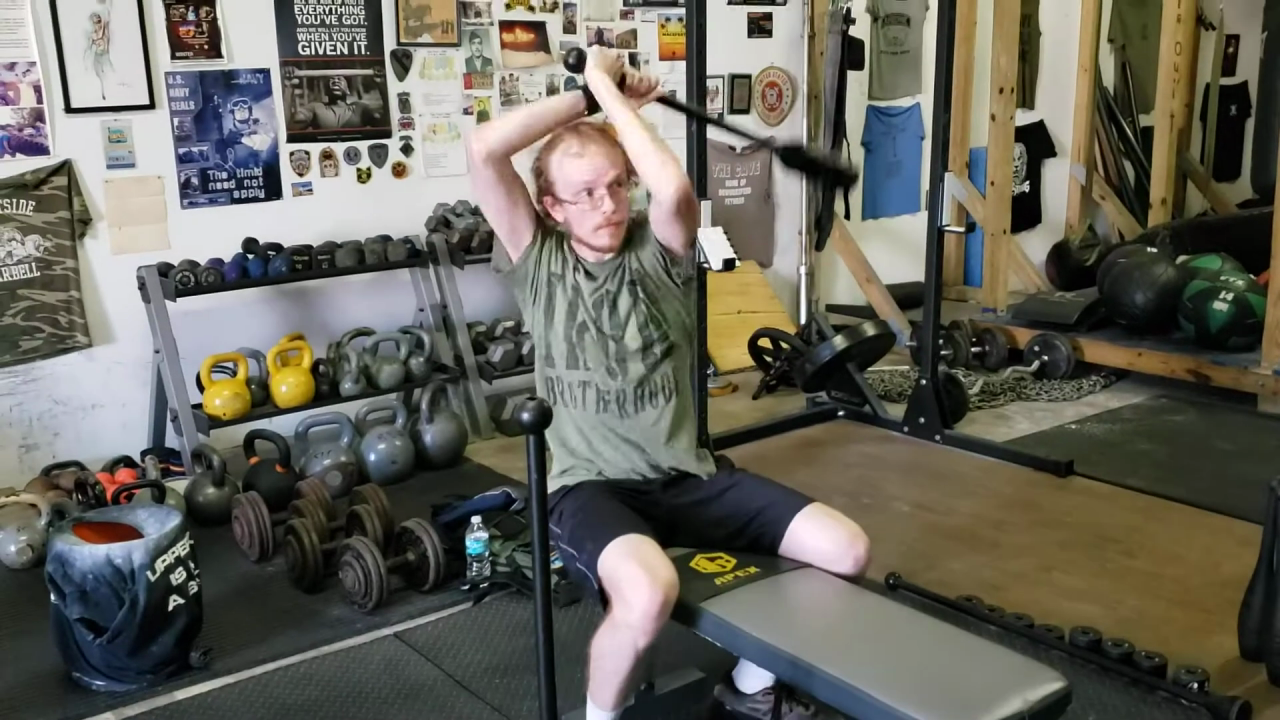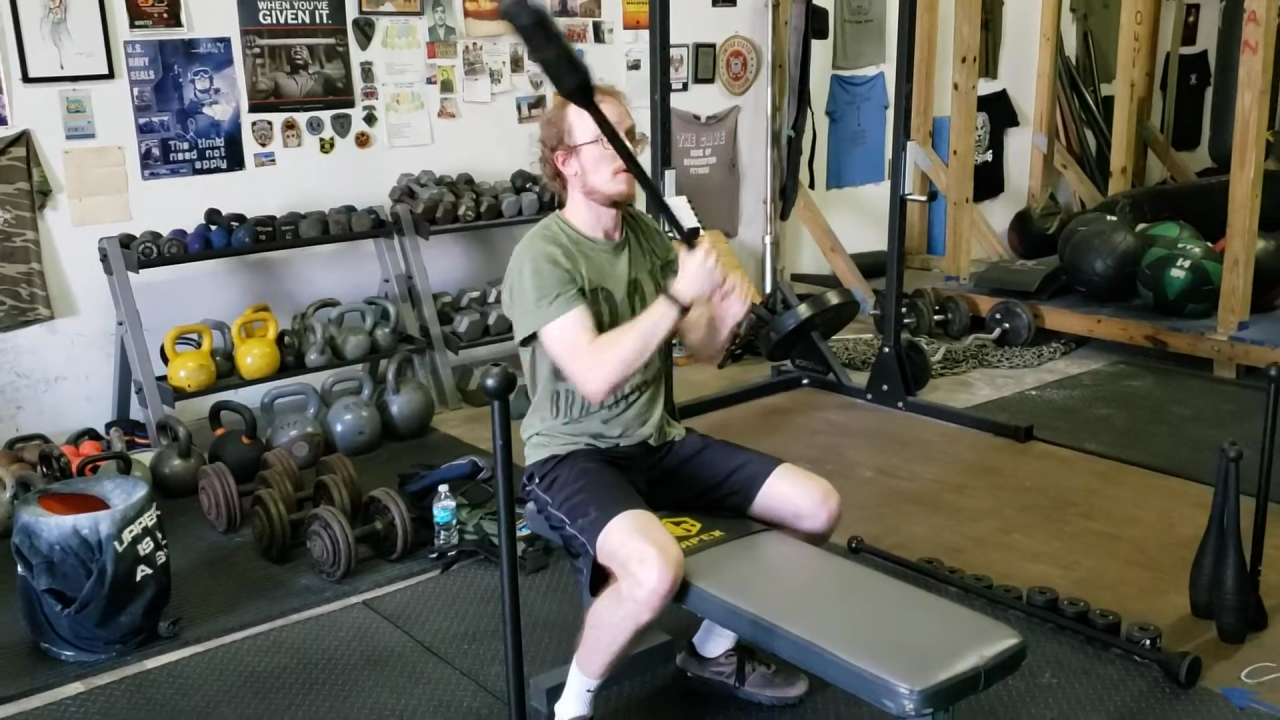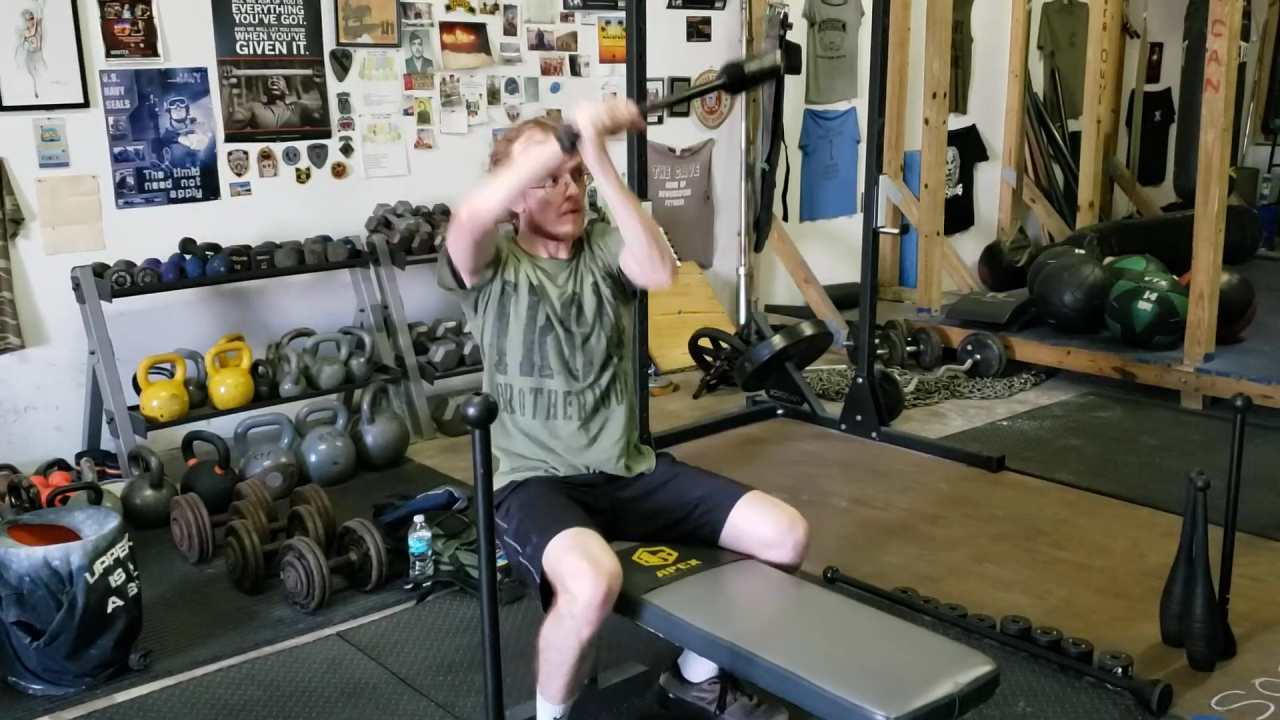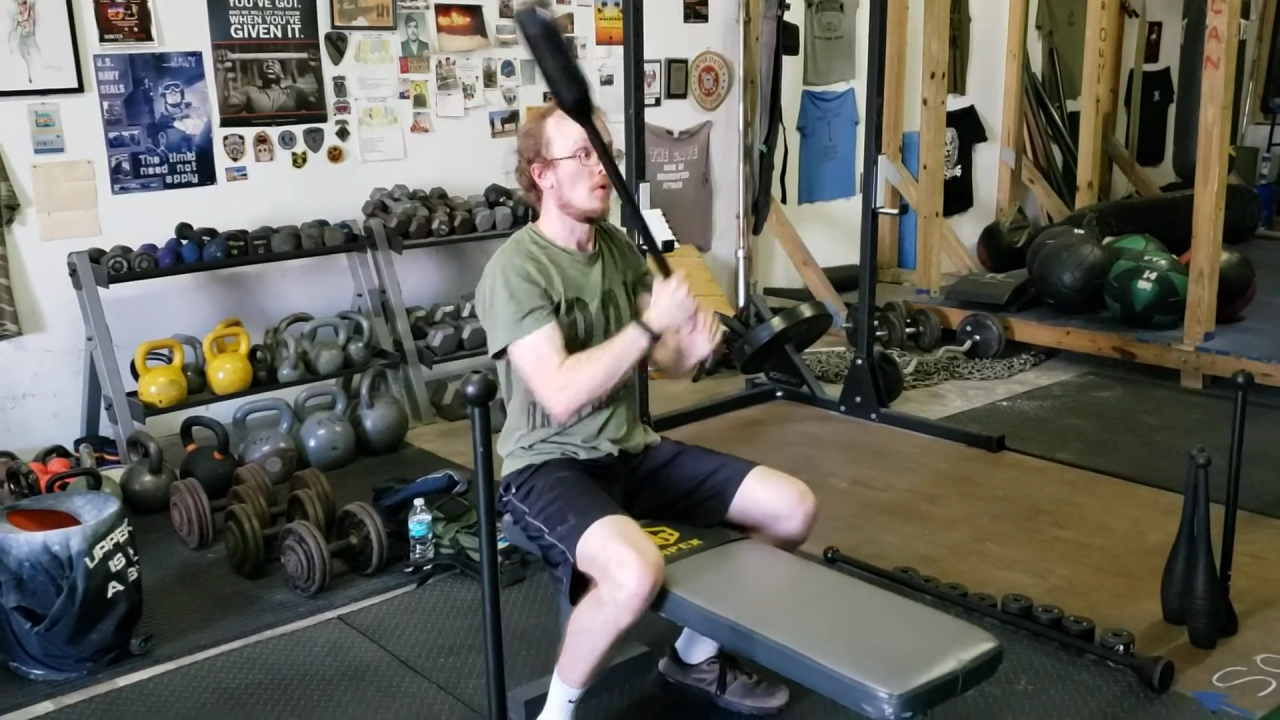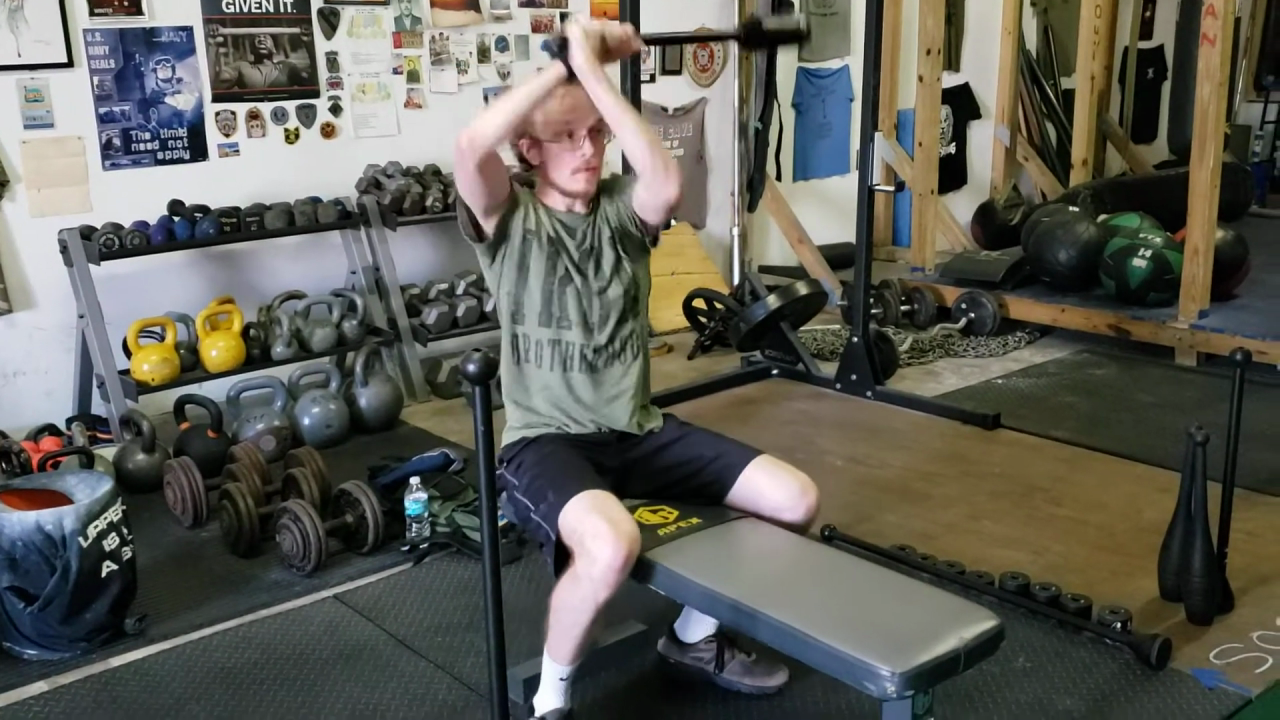
dt=1s
person 1, frame 1
left shoulder: (658, 243)
right shoulder: (537, 258)
left elbow: (676, 190)
right elbow: (483, 151)
left wrist: (609, 89)
right wrist: (583, 97)
left hip: (688, 475)
right hip: (592, 486)
left knee: (848, 551)
right knee: (646, 594)
person 1, frame 2
left shoulder: (648, 233)
right shoulder: (541, 254)
left elbow: (700, 344)
right elbow: (597, 375)
left wrist: (719, 317)
right wrist: (680, 296)
left hip: (657, 442)
right hip: (572, 454)
left knee: (817, 505)
right knee: (654, 570)
left ankle: (714, 649)
person 1, frame 3
left shoulder: (606, 248)
right shoulder: (488, 263)
left elbow: (660, 274)
right elbow: (467, 218)
left wrist: (597, 156)
right wrist: (565, 133)
left hip: (631, 470)
right hip: (538, 485)
left knee: (785, 536)
right knee: (590, 585)
person 1, frame 4
left shoulder: (617, 246)
right shoulder: (515, 270)
left elbow: (656, 354)
right elbow: (562, 394)
left wrist: (686, 342)
right wrist: (650, 325)
left hip: (632, 451)
right hip: (548, 467)
left knee: (792, 507)
right knee: (634, 571)
left ankle: (696, 655)
person 1, frame 5
left shoulder: (624, 208)
right shoulder: (506, 216)
left elbow: (668, 187)
right elbow: (470, 149)
left wrist: (594, 73)
right wrist: (562, 69)
left hip: (639, 430)
right hip: (546, 442)
left knee: (796, 500)
right knee: (610, 546)
left ankle: (695, 634)
